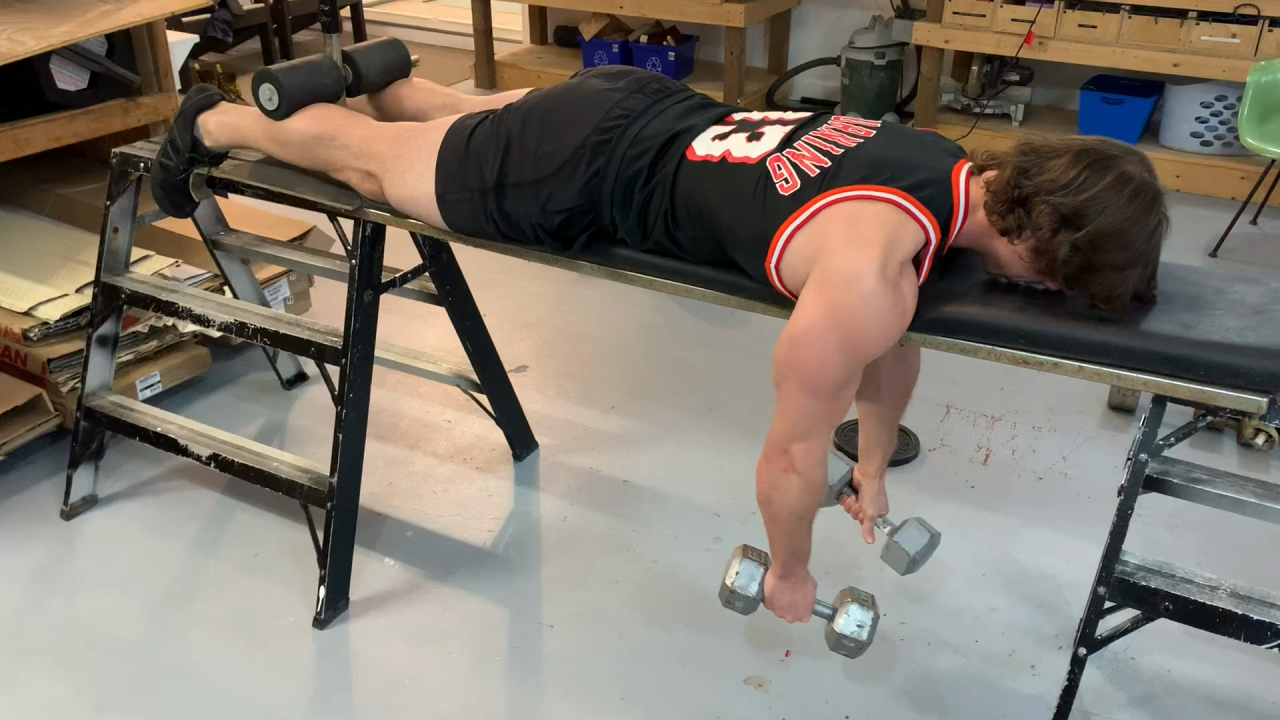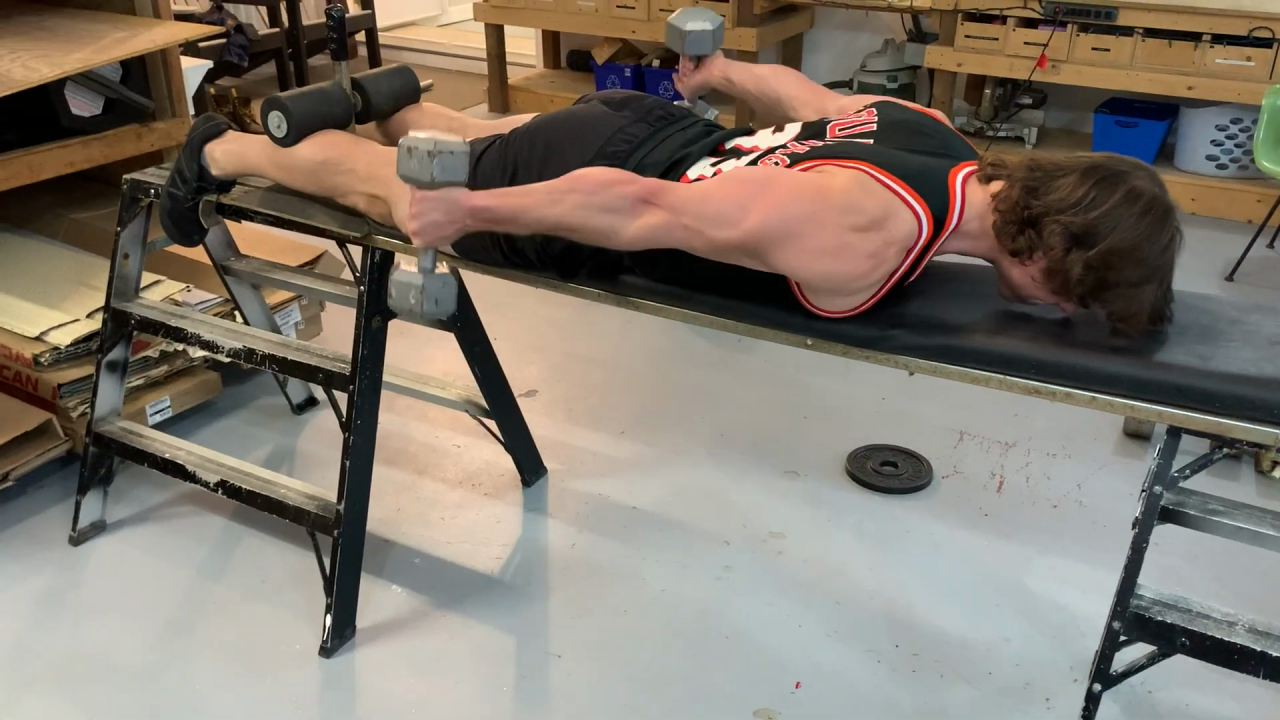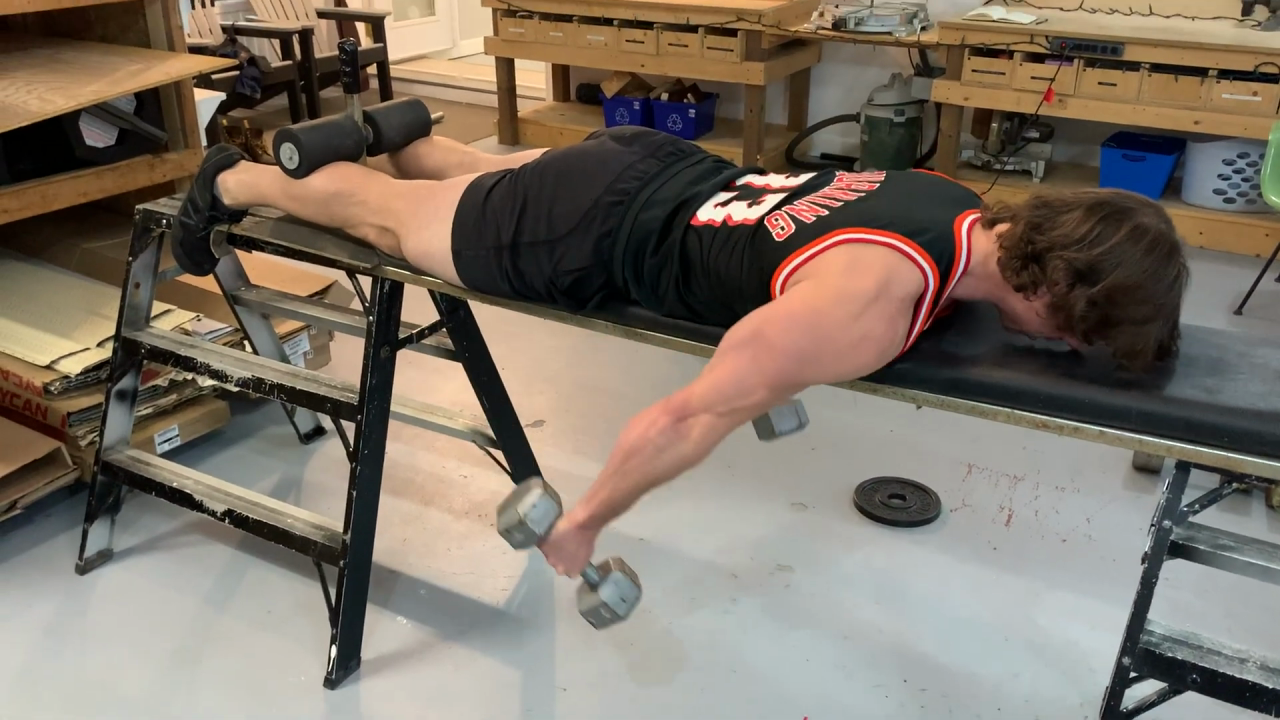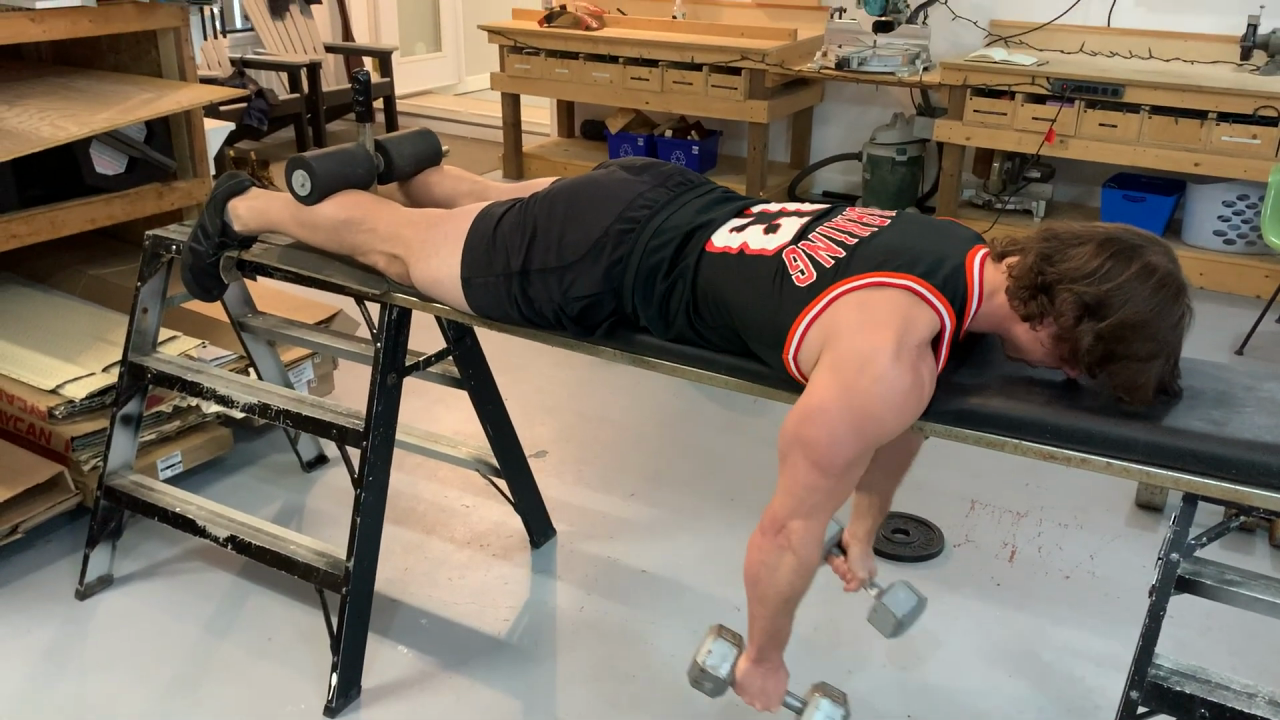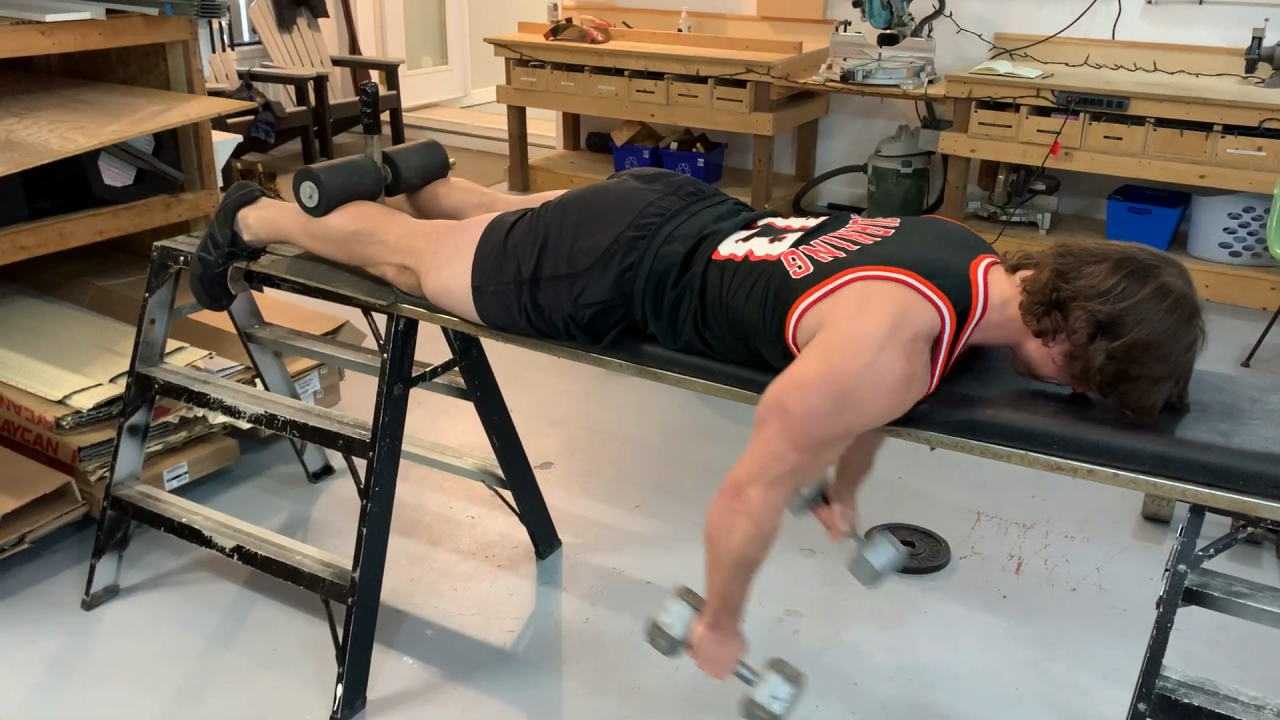
dt=1s
person 1, frame 1
left shoulder: (948, 166)
right shoulder: (869, 271)
left elbow: (889, 340)
right elbow: (789, 449)
left wrist: (876, 465)
right wrist: (787, 572)
left hip: (633, 111)
right hip: (580, 176)
left knee: (455, 110)
right knee: (371, 158)
right ankle: (215, 122)
person 1, frame 2
left shoulder: (934, 137)
right shoulder: (865, 239)
left elbow: (790, 88)
right elbow: (637, 211)
left wrist: (719, 70)
right wrist: (464, 212)
left hip: (642, 129)
right hip: (600, 168)
left knee: (469, 140)
right knee: (387, 190)
left ankle: (379, 102)
right ankle: (223, 152)
person 1, frame 3
left shoulder: (957, 206)
right shoulder: (871, 307)
right elbow: (692, 415)
left wrist: (778, 357)
right wrist: (583, 523)
left hip: (647, 167)
right hip: (592, 232)
left knee: (473, 169)
right knee: (387, 214)
right ankle: (234, 181)
person 1, frame 4
left shoulder: (965, 252)
right shoulder: (886, 356)
right elbow: (787, 527)
left wrist: (866, 533)
left hip: (659, 198)
right hip: (599, 262)
left knee: (486, 201)
right knee: (397, 245)
right ankle: (243, 207)
person 1, frame 5
left shoulder: (975, 256)
right shoulder: (890, 349)
right elbow: (752, 489)
left wrist: (841, 491)
right wrist: (718, 621)
left hip: (669, 215)
right hip: (617, 273)
left knee: (503, 206)
right knee: (410, 256)
right ankle: (256, 219)
